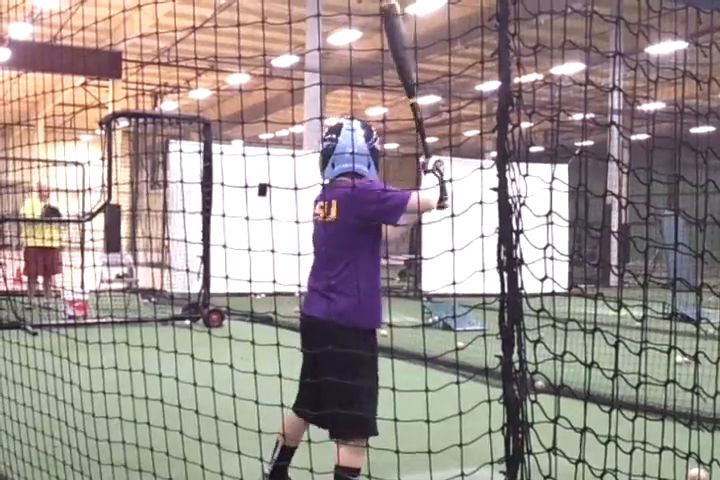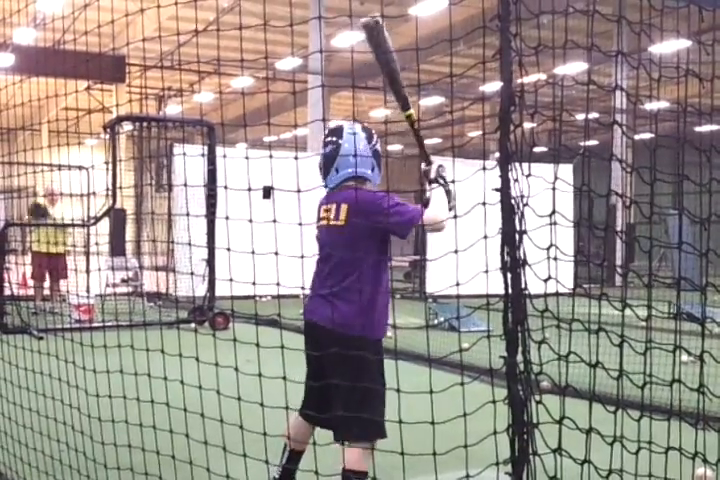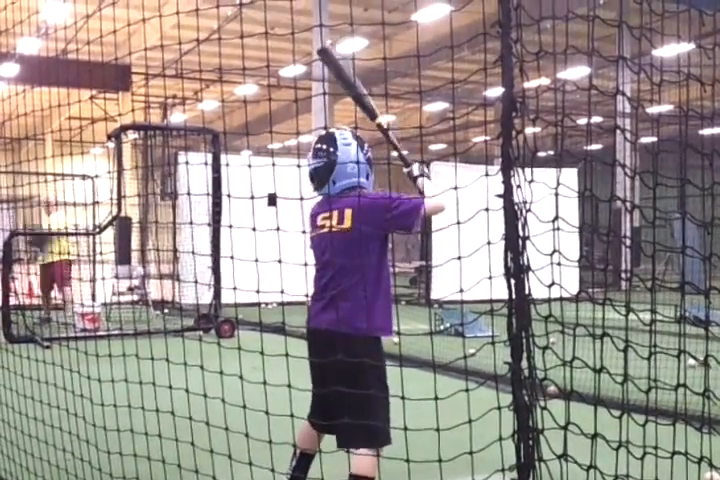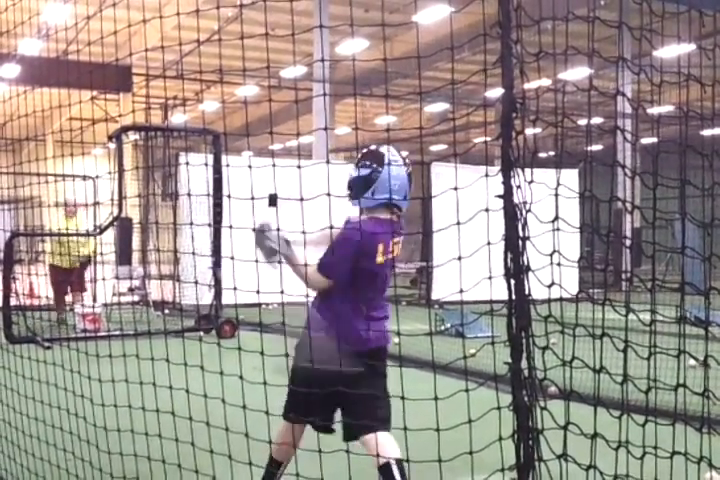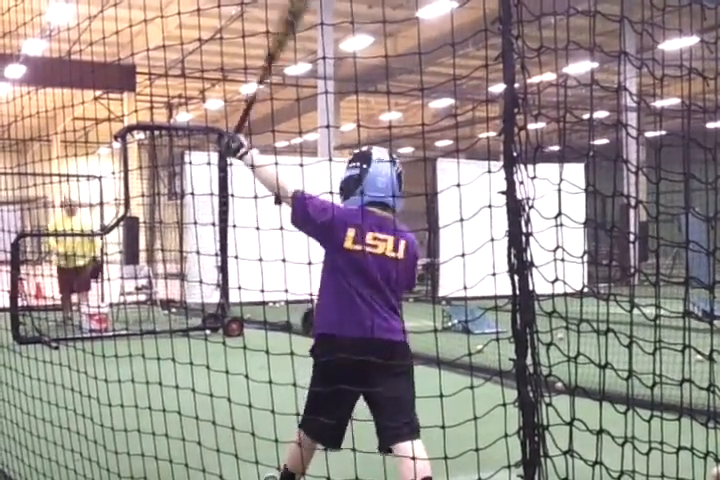
dt=1s
person 1, frame 1
left shoulder: (325, 198)
right shoulder: (361, 194)
left elbow: (383, 234)
right elbow: (427, 201)
left wrist: (410, 213)
right wrist: (431, 175)
left hip: (315, 316)
right hip: (348, 322)
left knee: (307, 403)
right knee: (355, 422)
person 1, frame 2
left shoulder: (328, 202)
right shoulder: (370, 202)
right elbow: (437, 220)
left wrist: (421, 199)
left hip: (318, 321)
right hip: (354, 329)
left knee: (312, 408)
right knee: (361, 427)
person 1, frame 3
left shoulder: (319, 212)
right shoulder: (371, 206)
right elbow: (436, 204)
left wrist: (408, 195)
right wrist: (421, 178)
left hip: (321, 330)
right hip: (356, 333)
left knee: (321, 414)
right knee: (368, 433)
person 1, frame 4
left shoulder: (357, 234)
right shoulder: (390, 226)
left elbow: (320, 282)
right elbow: (342, 237)
left wrist: (287, 252)
left hip: (327, 341)
right hip: (370, 343)
left knee: (295, 417)
right knee: (374, 429)
person 1, frame 5
left shoulder: (339, 220)
right shoulder: (408, 241)
left elbow: (285, 191)
left wrist: (246, 154)
left hip: (339, 346)
right hip: (391, 348)
left knee: (312, 428)
right knee: (404, 436)
